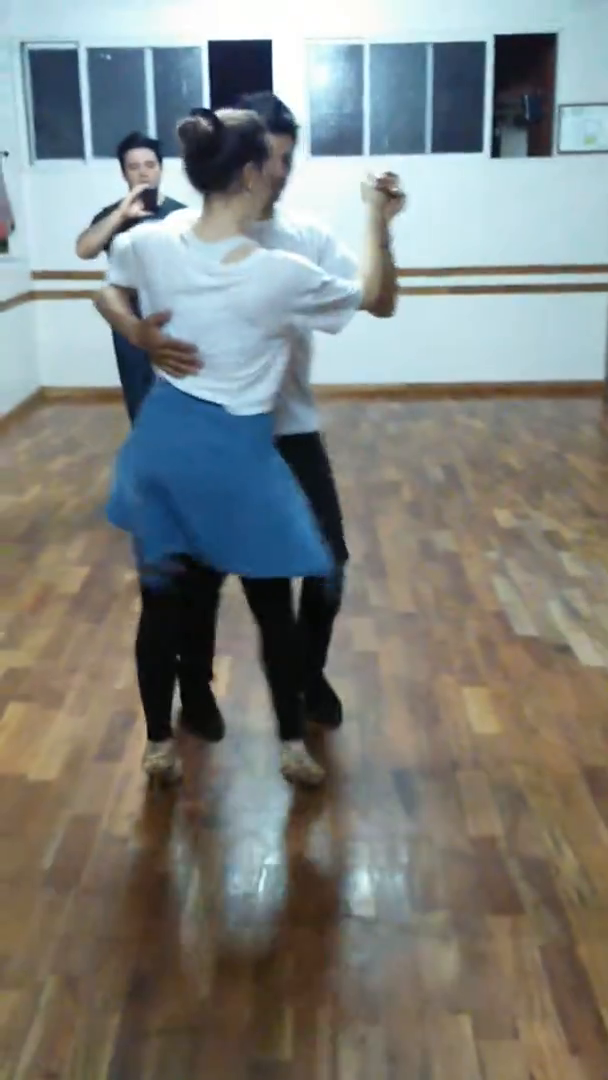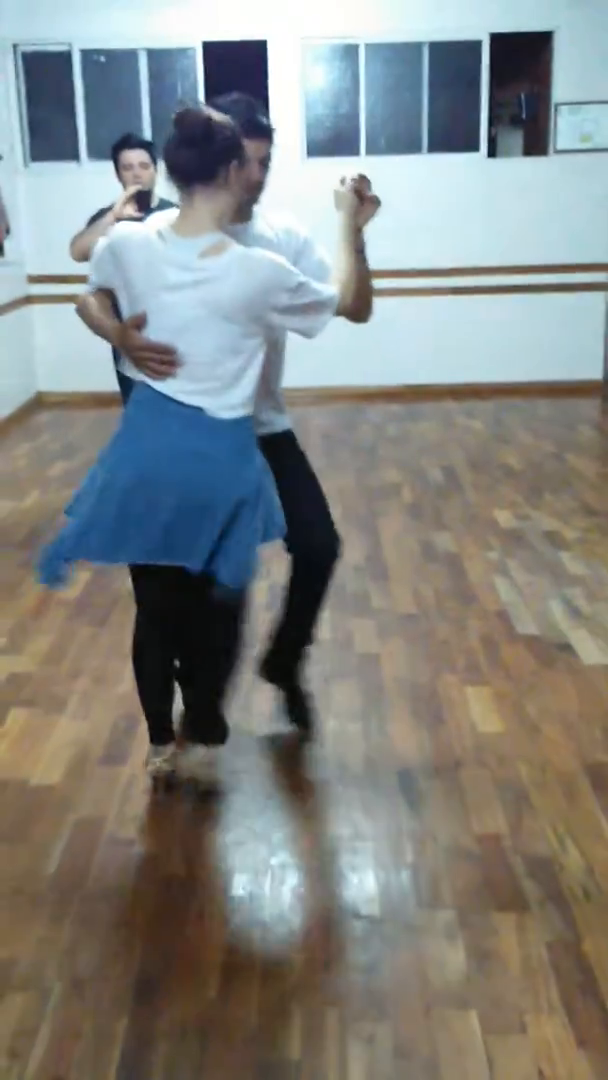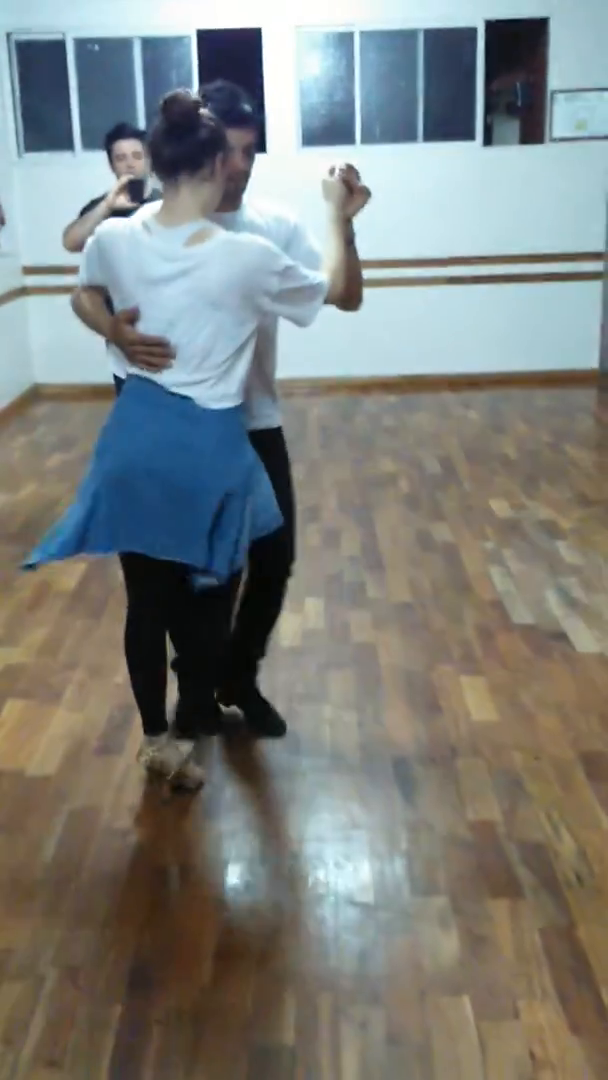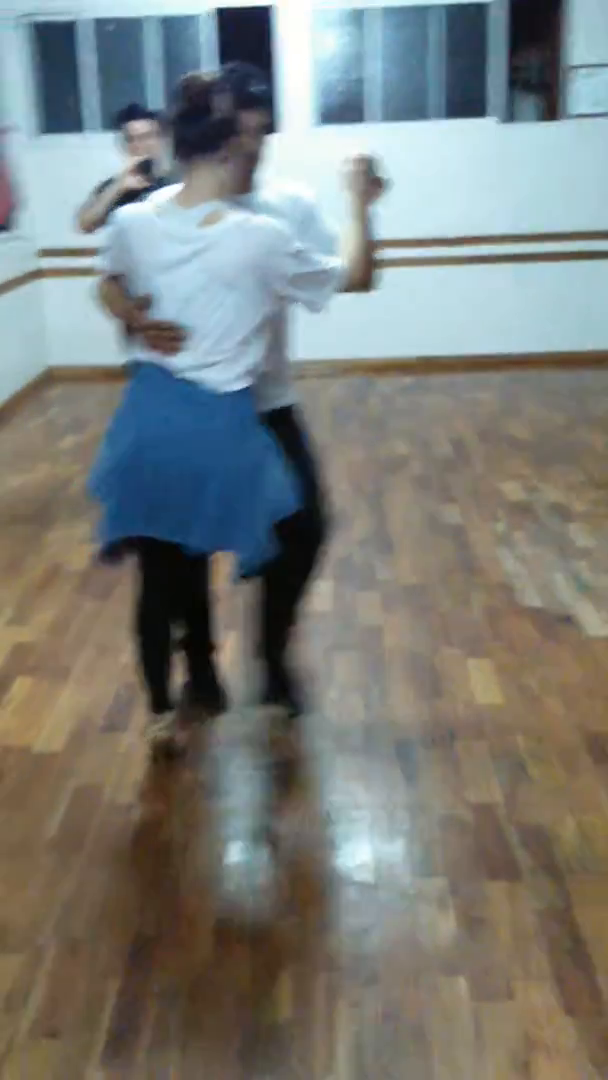
dt=0.2s
person 1, frame 1
left shoulder: (148, 244)
right shoulder: (280, 276)
left elbow: (108, 298)
right elbow: (369, 295)
right wrist: (376, 220)
left hip: (161, 445)
right hip: (237, 455)
left knee: (161, 605)
right knee: (272, 606)
left ankle: (159, 744)
right ankle: (293, 743)
person 1, frame 2
left shoulder: (126, 244)
right shoulder: (257, 273)
left elbow: (89, 301)
right elbow: (347, 302)
right wrist: (349, 224)
left hip: (146, 446)
right hip: (218, 457)
left knee: (155, 609)
right knee: (220, 606)
left ankle: (162, 747)
right ankle: (202, 744)
person 1, frame 3
left shoulder: (114, 238)
right shoulder: (245, 256)
left elbow: (87, 296)
right elbow: (334, 289)
right wrist: (337, 213)
left hip: (136, 436)
right hip: (208, 446)
left knee: (147, 600)
right knee: (207, 602)
left ankle: (156, 736)
right ankle: (185, 741)
person 1, frame 4
left shoulder: (131, 224)
right shoulder: (258, 238)
left elbow: (115, 289)
right elbow: (351, 275)
right wrist: (357, 202)
left hip: (150, 418)
right hip: (222, 426)
left knee: (160, 578)
right knee: (263, 564)
left ankle: (162, 717)
person 2, frame 1
left shoulder: (310, 236)
left elbow: (379, 304)
left wrist: (380, 230)
right wrist: (147, 336)
left hip: (292, 427)
left knee: (327, 557)
left ankle: (308, 673)
right ankle: (196, 681)
person 2, frame 2
left shoulder: (287, 236)
left wrist: (353, 234)
right wrist: (126, 338)
left hip: (264, 428)
left knee: (318, 544)
left ankle: (285, 662)
person 2, frame 3
left shoulder: (275, 225)
left elbow: (347, 297)
right elbow: (86, 296)
left wrist: (344, 223)
right wrist: (118, 331)
left hip: (254, 421)
left knee: (274, 555)
left ankle: (237, 676)
person 2, frame 4
left shoulder: (291, 205)
left elbow: (356, 279)
right elbow: (111, 284)
right wrist: (136, 319)
left hip: (269, 402)
left knee: (304, 526)
left ankle: (273, 650)
right ankle: (200, 656)
